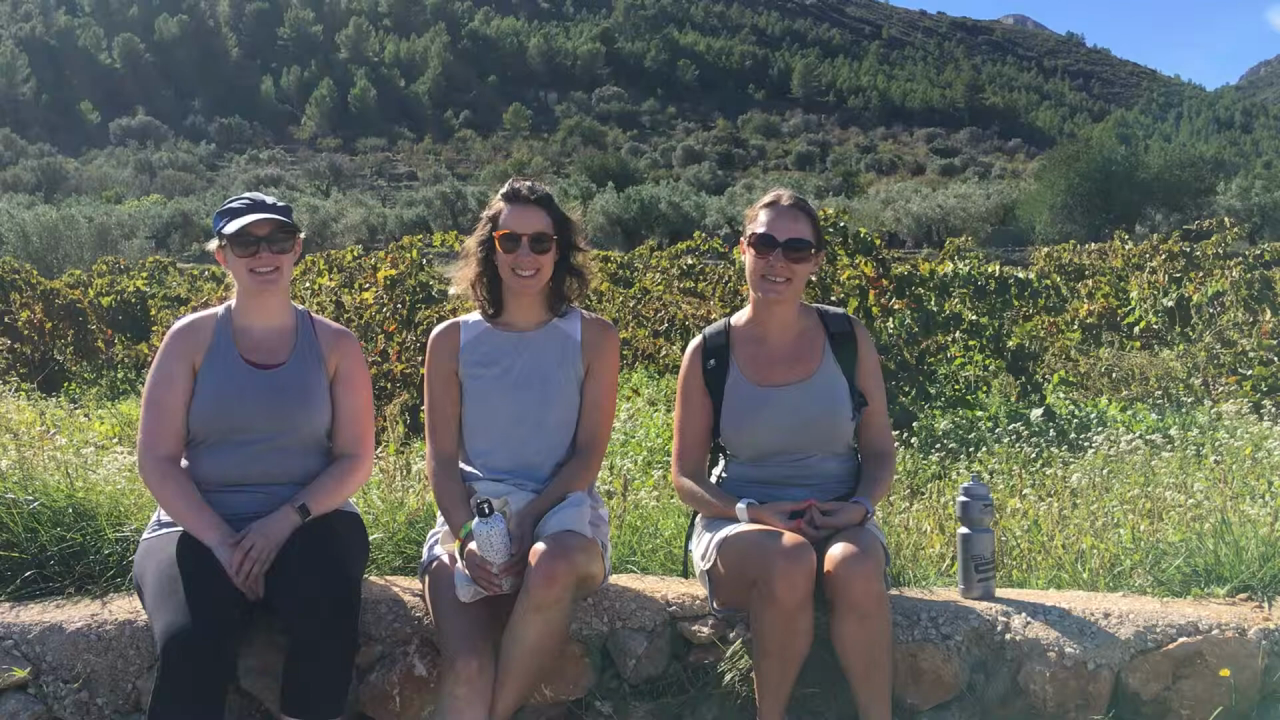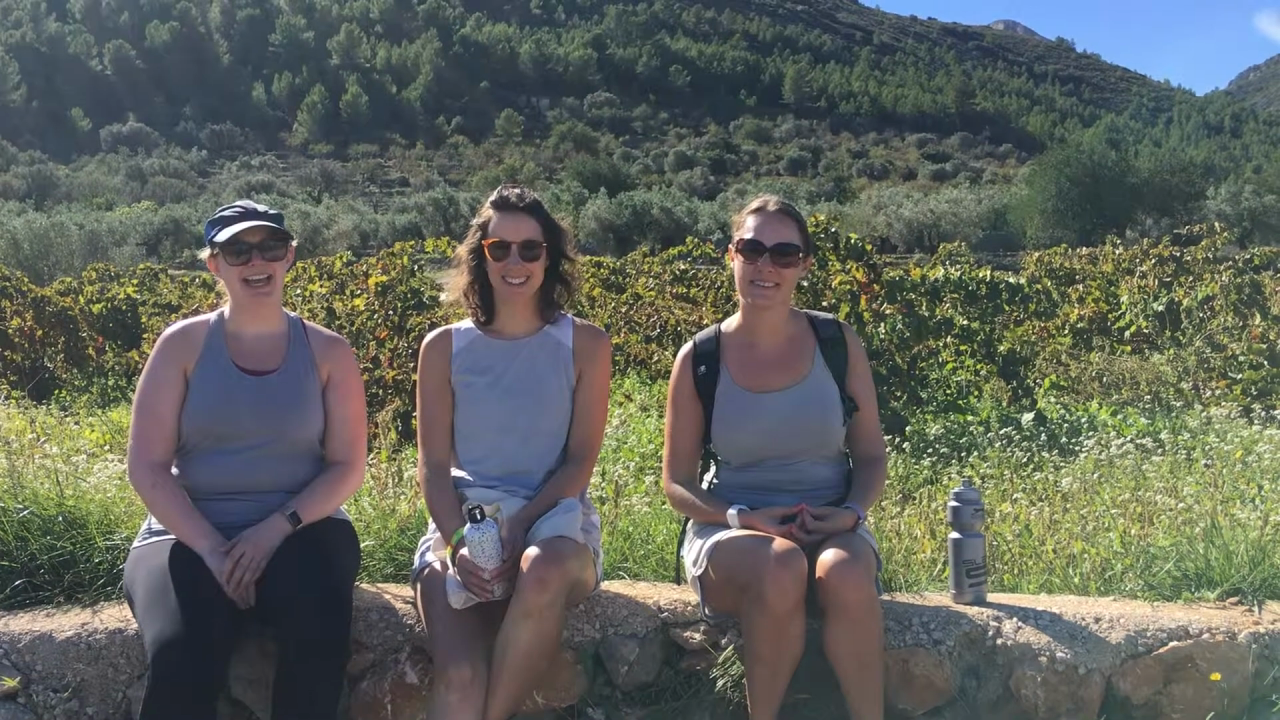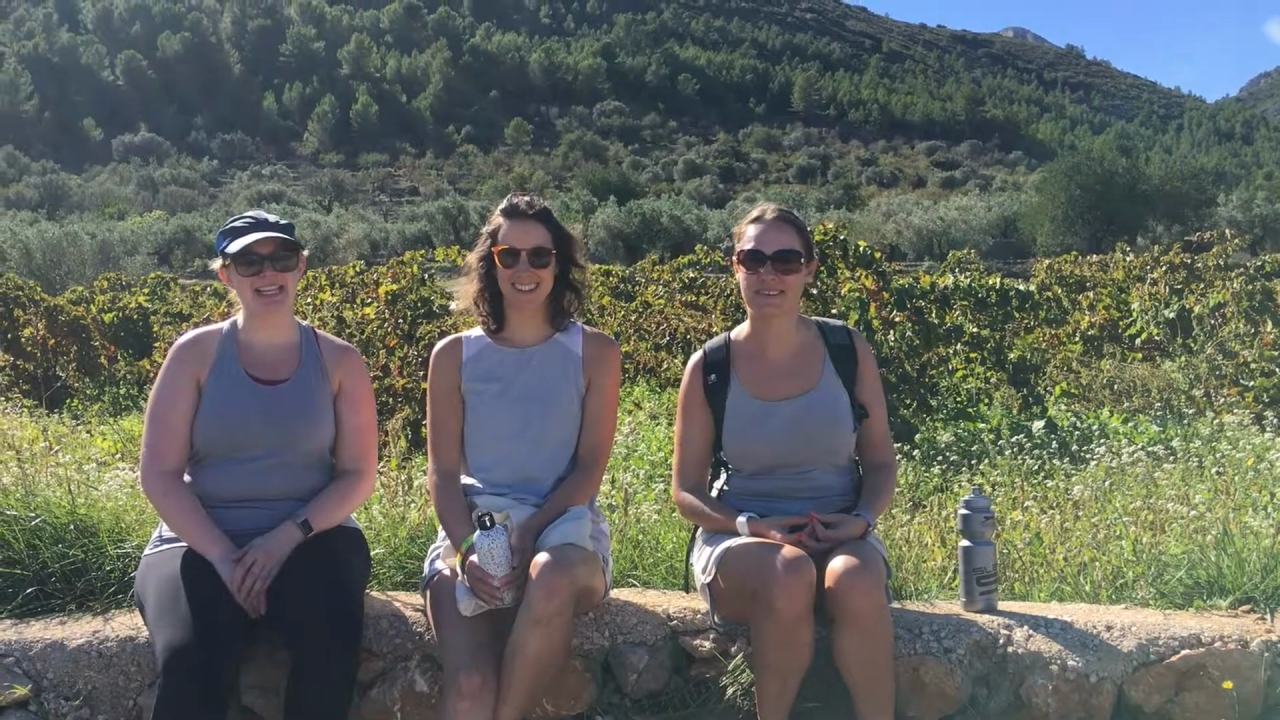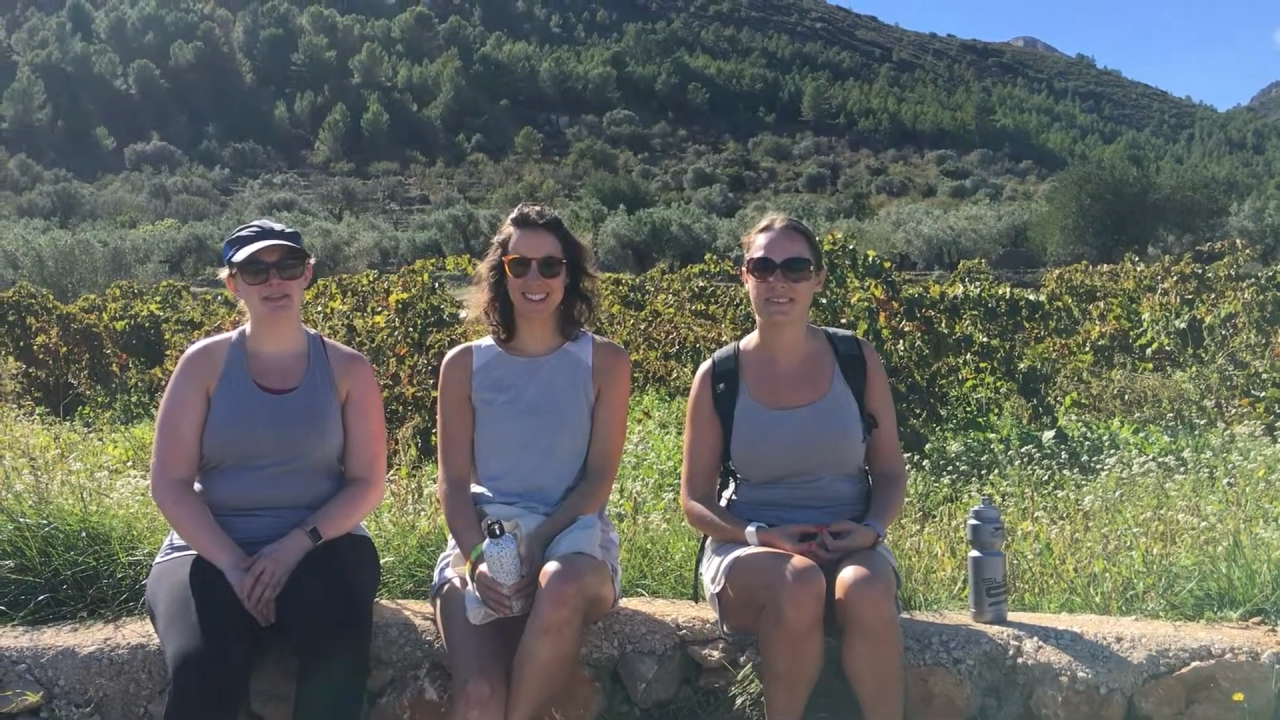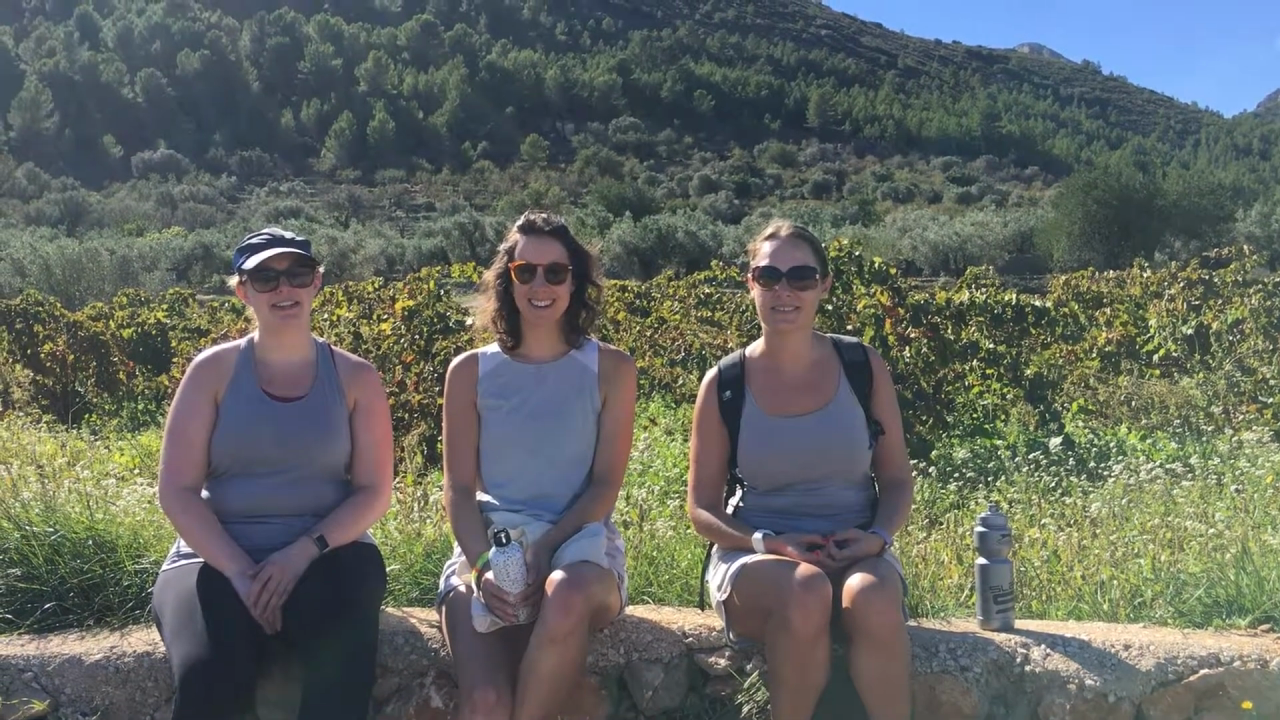
dt=1s
person 1, frame 1
left shoulder: (594, 338)
right shoulder: (452, 340)
left elbow: (589, 454)
right elbow: (441, 459)
left wrist: (529, 521)
right wrist: (467, 536)
left hip: (562, 509)
right hip: (472, 513)
left knee: (552, 568)
right knee: (466, 669)
person 1, frame 2
left shoulder: (585, 345)
right shoulder: (444, 348)
left elbow: (581, 460)
right elbow: (433, 466)
left wrist: (520, 526)
right wrist: (458, 542)
left hip: (553, 516)
right hip: (464, 520)
left knee: (543, 572)
right knee: (459, 676)
person 1, frame 3
left shoulder: (595, 353)
right shoulder: (454, 356)
left elbow: (590, 467)
right elbow: (443, 473)
left wrist: (528, 534)
right wrist: (467, 550)
left hip: (563, 523)
right hip: (474, 526)
left knee: (553, 577)
person 1, frame 4
left shoulder: (605, 361)
right shoulder: (464, 364)
left elbow: (599, 477)
right elbow: (453, 482)
left wrist: (537, 543)
right wrist: (477, 558)
left hip: (573, 535)
right hip: (484, 538)
left knee: (561, 586)
person 1, frame 5
left shoulder: (611, 369)
right shoulder: (470, 371)
left elbow: (606, 484)
right elbow: (459, 489)
left wrist: (545, 550)
right wrist: (483, 566)
left hip: (578, 541)
right hip: (489, 546)
left knee: (567, 597)
person 2, frame 1
left shoulder: (849, 338)
right shoulder: (708, 353)
left elbow: (879, 452)
right elbow: (686, 476)
left wrist: (860, 505)
right wrist: (751, 512)
left hip: (839, 522)
right hip: (738, 526)
left knee: (855, 568)
right knee: (788, 561)
person 2, frame 2
left shoulder: (839, 343)
right shoulder: (698, 359)
left elbow: (871, 456)
right elbow: (677, 483)
left wrist: (852, 511)
right wrist: (741, 518)
left hip: (830, 527)
right hip: (730, 531)
left knee: (846, 574)
right knee: (779, 567)
person 2, frame 3
left shoulder: (849, 351)
right shoulder: (708, 368)
left elbow: (880, 463)
right elbow: (687, 492)
left wrist: (862, 520)
right wrist: (752, 526)
left hip: (840, 536)
right hip: (740, 540)
left knee: (856, 581)
right knee: (787, 573)
person 2, frame 4
left shoulder: (858, 360)
right shoulder: (717, 378)
left elbow: (890, 473)
right elbow: (696, 501)
left wrist: (871, 529)
right wrist: (760, 536)
left hip: (849, 547)
right hip: (747, 551)
left knee: (866, 591)
right knee: (797, 583)
person 2, frame 5
left shoulder: (864, 367)
right shoulder: (723, 386)
left elbow: (897, 480)
right elbow: (703, 509)
left wrist: (878, 536)
right wrist: (767, 544)
left hip: (855, 553)
right hip: (754, 558)
left knee: (873, 599)
right knee: (805, 591)
person 3, frame 1
left shoulder: (335, 344)
right shoulder: (191, 338)
left elbow: (355, 458)
right elbow: (157, 461)
left wrist: (285, 520)
right wrist: (219, 541)
left hip: (307, 522)
right hip: (200, 527)
left knee: (327, 627)
right knee: (189, 647)
person 3, frame 2
left shoulder: (327, 351)
right shoulder: (182, 344)
left elbow: (347, 466)
right elbow: (147, 467)
left wrist: (277, 528)
right wrist: (210, 549)
left hip: (300, 529)
right hip: (189, 534)
left knee: (319, 638)
right knee: (181, 657)
person 3, frame 3
left shoulder: (339, 360)
right shoulder: (195, 353)
left elbow: (358, 474)
right elbow: (159, 475)
left wrist: (289, 536)
right wrist: (222, 557)
left hip: (312, 537)
right hip: (201, 542)
left knee: (331, 649)
right knee: (190, 664)
person 3, frame 4
left shoulder: (348, 368)
right shoulder: (204, 362)
left elbow: (367, 482)
right elbow: (170, 483)
left wrist: (297, 544)
right wrist: (232, 564)
left hip: (321, 545)
right hip: (211, 550)
left knee: (339, 659)
right knee: (202, 672)
person 3, frame 5
left shoulder: (356, 377)
right shoulder: (213, 370)
left elbow: (374, 490)
right elbow: (177, 491)
left wrist: (304, 552)
right wrist: (239, 572)
left hip: (327, 553)
right hip: (218, 557)
left knee: (343, 670)
right knee: (208, 679)
